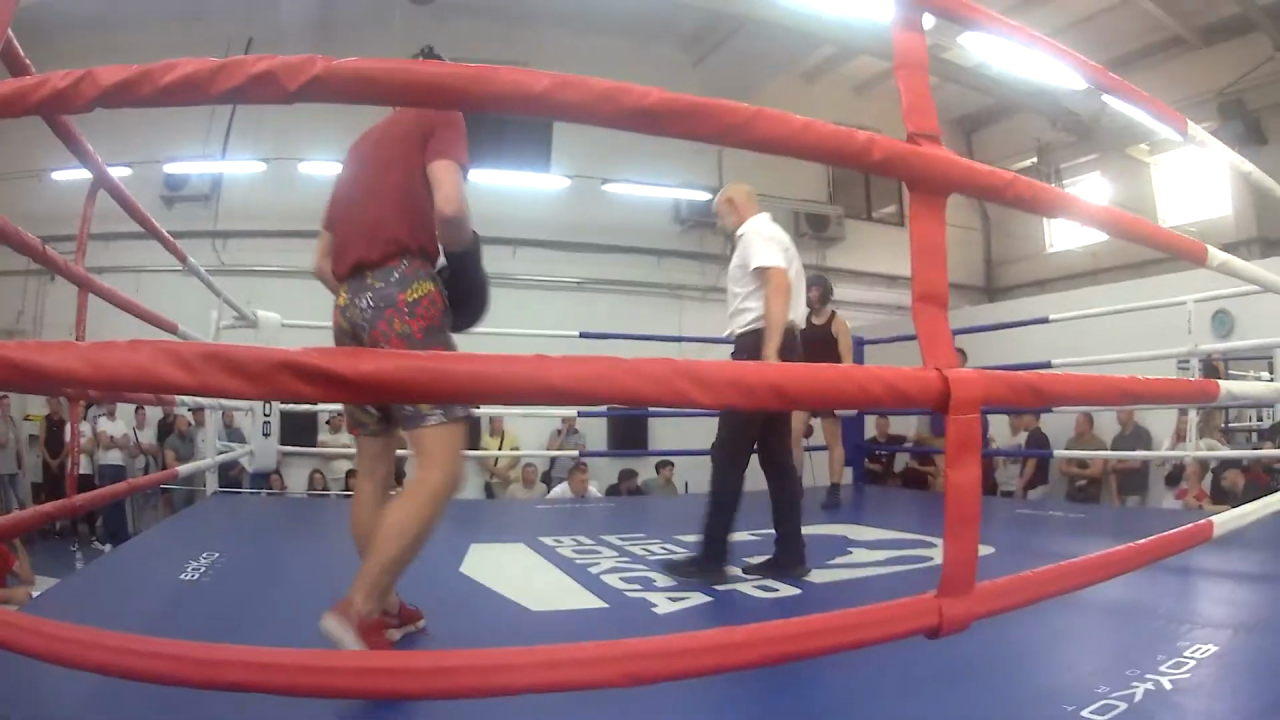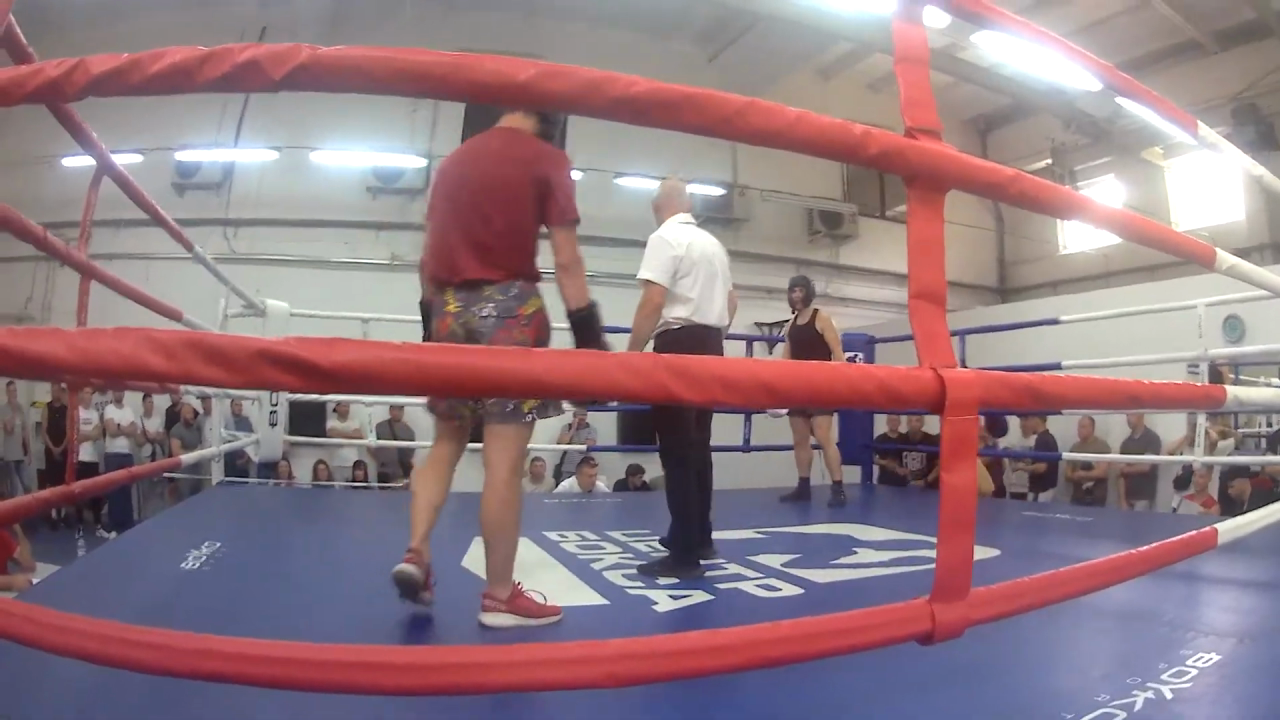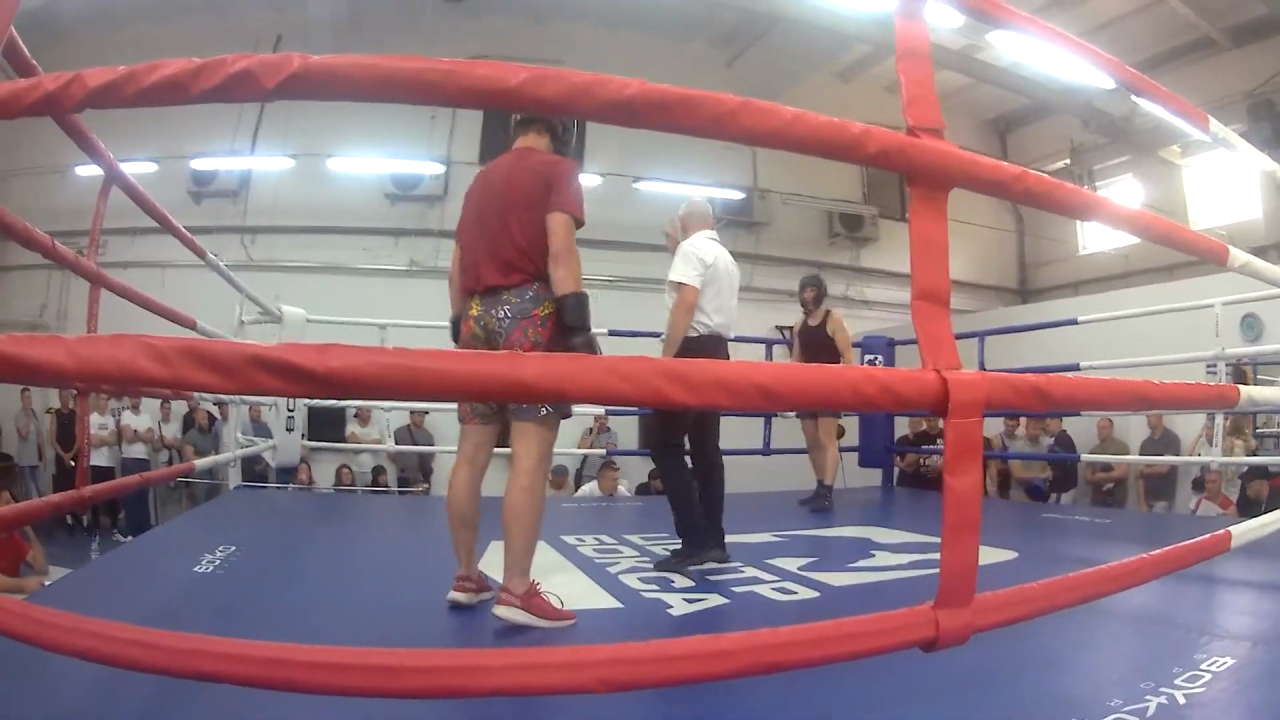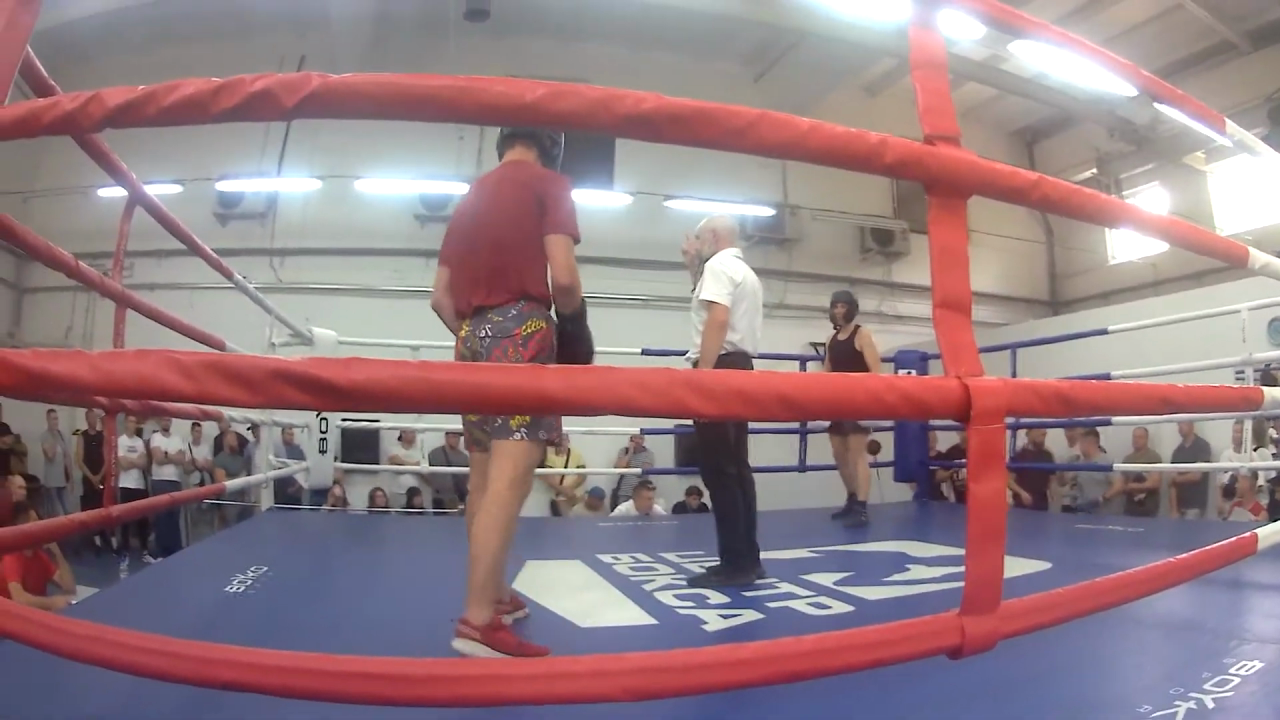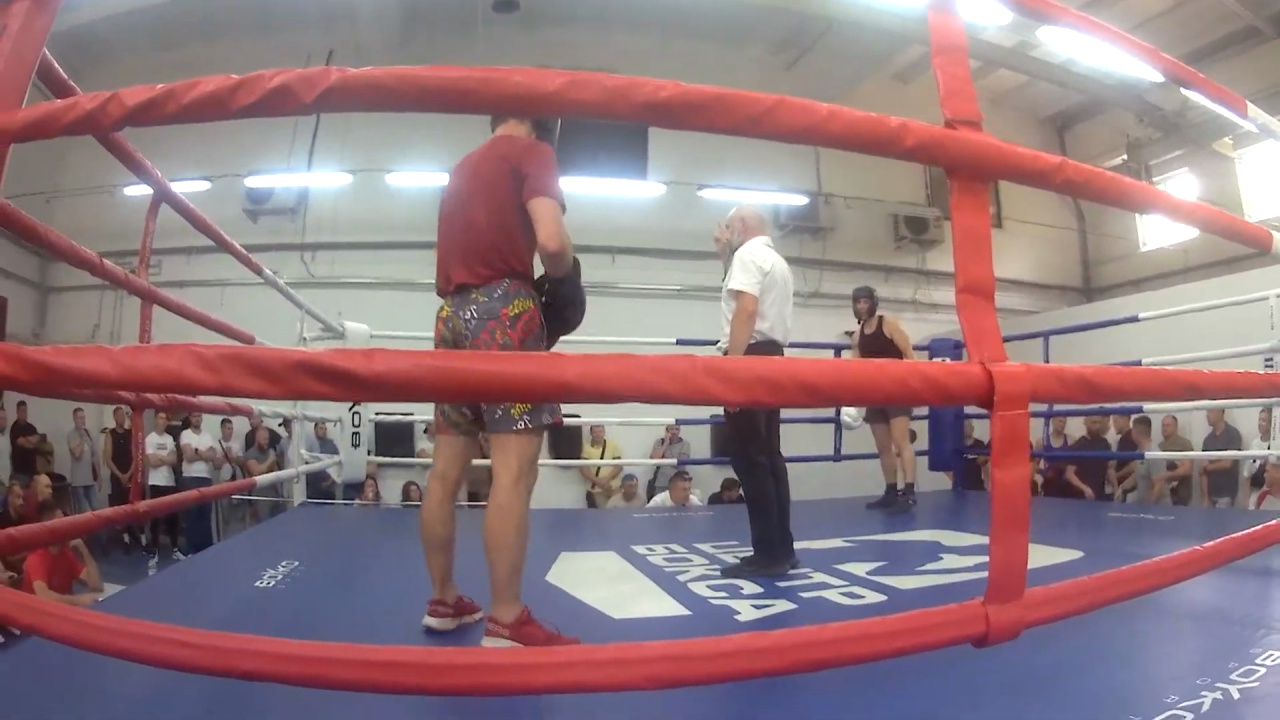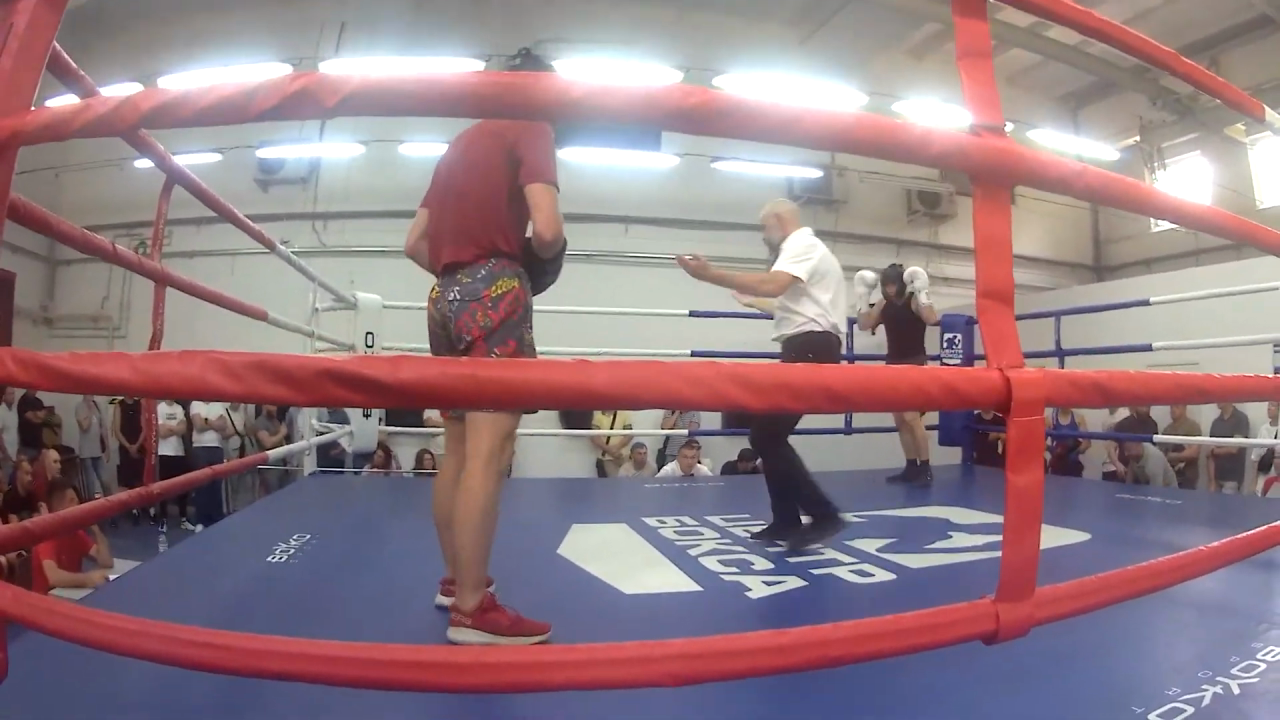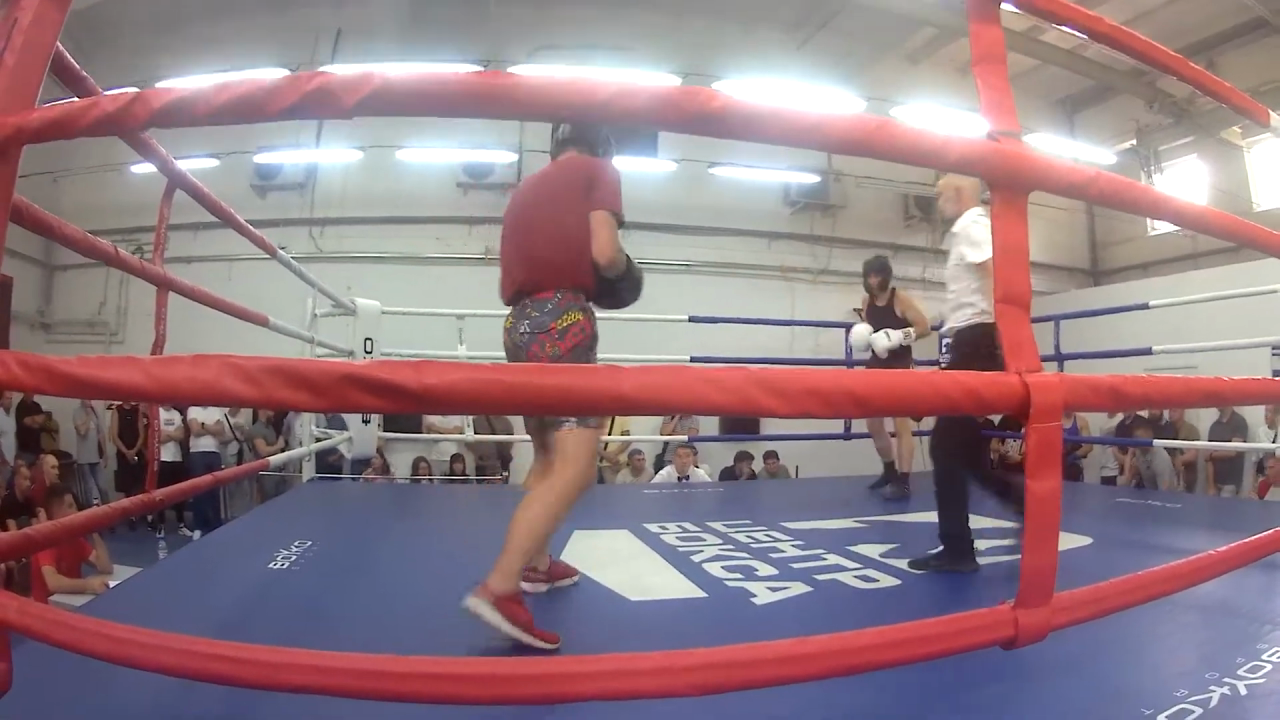
dt=0.7s
person 1, frame 1
left shoulder: (362, 145)
right shoulder: (441, 121)
left elbow: (321, 257)
right elbow: (448, 206)
right wrist: (464, 273)
left hip: (350, 300)
right hip: (406, 293)
left knee: (373, 468)
right knee: (439, 461)
left ankle: (384, 609)
right ankle: (358, 607)
person 1, frame 2
left shoulder: (453, 160)
right shoulder: (547, 158)
left elbow: (427, 257)
right elbow: (568, 262)
left wrist: (432, 321)
right wrist: (588, 335)
left hip: (450, 309)
right hip: (511, 307)
left knee: (446, 442)
right knee: (504, 460)
left ankle: (415, 552)
right ankle: (500, 595)
person 1, frame 3
left shoulder: (482, 179)
right shoulder: (556, 168)
left elbow: (457, 267)
right elbow: (560, 253)
left wrist: (461, 327)
right wrist: (578, 329)
left hip: (476, 316)
right hip: (528, 311)
left knee: (471, 455)
right knee: (530, 459)
left ankle: (466, 577)
right ankle: (516, 589)
person 1, frame 4
left shoulder: (469, 198)
right shoulder: (548, 182)
left elbow: (441, 296)
right elbow: (563, 277)
right wrist: (574, 329)
left hip: (470, 335)
right hip: (520, 330)
left knee: (484, 477)
right knee: (510, 478)
left ankle: (494, 596)
right ankle: (478, 621)
person 1, frame 5
left shoulder: (464, 168)
right shoulder: (532, 151)
right elbow: (552, 242)
right wrist: (564, 279)
left hip: (452, 315)
right hip: (503, 311)
left knee: (446, 472)
right knee: (514, 473)
left ankle: (443, 600)
right ankle: (506, 619)
person 1, frame 6
left shoulder: (459, 145)
right shoulder: (530, 130)
left elbow: (415, 244)
right elbow: (548, 231)
right wrist: (543, 257)
left hip: (445, 296)
right hip: (495, 293)
left knee: (458, 450)
right knee: (487, 455)
left ankle: (455, 579)
right ankle: (472, 608)
person 1, frame 7
left shoulder: (525, 189)
right shoulder: (597, 170)
right elbow: (606, 256)
right wrist: (617, 274)
left hip: (520, 323)
right hip: (562, 323)
left knee: (550, 456)
right knee: (573, 470)
left ankle: (539, 566)
right ankle: (498, 588)
person 2, frame 1
left shoulder: (758, 234)
right shoulder: (773, 236)
left elbow: (779, 289)
left wrist: (769, 355)
left hip: (761, 348)
right hip: (781, 352)
left knee: (729, 453)
right knee: (777, 456)
left ankle: (711, 558)
right ankle: (790, 555)
person 2, frame 2
left shoulder: (664, 238)
right shoulder: (713, 243)
left elbow: (653, 301)
right elbow: (731, 302)
left wrist: (630, 355)
left hip: (678, 345)
right hip: (710, 345)
left knee: (678, 451)
right knee: (697, 445)
left ankle: (684, 554)
right ankle: (696, 538)
person 2, frame 3
left shoulder: (692, 248)
right shoulder: (726, 258)
left elbow: (686, 302)
left wrist: (666, 357)
left hip: (692, 351)
right hip: (716, 352)
left knee: (667, 446)
right knee: (705, 449)
left ankle: (697, 540)
right ankle: (711, 539)
person 2, frame 4
left shoulder: (719, 265)
right shoulder: (746, 272)
left elbow: (717, 320)
right wrist: (694, 267)
left hip: (720, 369)
right hip: (740, 368)
left knee: (719, 468)
right knee: (736, 466)
left ankle: (735, 562)
right ankle: (747, 558)
person 2, frame 5
left shoulder: (748, 254)
right shoulder: (777, 261)
left elbow: (745, 311)
right wrist: (726, 254)
left hip: (750, 359)
right hip: (771, 358)
left knee: (749, 459)
right knee: (768, 457)
left ankle: (768, 553)
right ankle: (780, 548)
person 2, frame 6
left shoulder: (800, 246)
right shoulder: (809, 249)
left elbow: (772, 283)
left wrist: (712, 275)
right wrist: (754, 303)
left hip: (809, 351)
right hip: (812, 351)
left knee: (766, 435)
right knee: (771, 435)
left ankle: (822, 514)
right ankle: (787, 521)
person 2, frame 7
left shoulder: (972, 228)
right shoulder: (976, 230)
left hip: (977, 343)
right hip: (978, 344)
left knee: (946, 447)
right knee: (963, 447)
left ankle: (956, 551)
right ankle: (1025, 505)
person 3, frame 1
left shoulder: (838, 322)
right shoulder: (801, 320)
left elbow: (847, 359)
left knee: (833, 440)
right knee: (793, 435)
left ankle: (834, 491)
person 3, frame 2
left shoulder: (822, 319)
right shoulder: (791, 325)
left elbow: (837, 353)
right elbow: (787, 358)
left knee: (824, 438)
right knee: (800, 440)
left ankle: (838, 489)
right ankle: (803, 487)
person 3, frame 3
left shoulder: (834, 320)
right shoulder: (799, 325)
left elbow: (847, 355)
left knee: (827, 440)
right knee: (812, 443)
left ankle: (827, 494)
right ankle: (820, 487)
person 3, frame 4
left shoulder: (862, 335)
right shoulder: (832, 340)
left elbow: (875, 369)
left knee: (858, 457)
right knee: (840, 456)
left ankle: (861, 509)
right ankle: (852, 501)
person 3, frame 5
left shoulder: (889, 324)
right shoulder: (857, 336)
left elbow: (908, 353)
left knee: (901, 441)
right knee: (883, 447)
left ankle: (909, 492)
right ankle: (891, 493)
person 3, frame 6
left shoulder: (914, 301)
right shoulder: (885, 304)
left elbow: (932, 319)
right elbow: (865, 325)
left wrist: (922, 292)
right wrist: (862, 297)
left hip: (914, 363)
right hip: (893, 363)
left knee: (911, 417)
right knee: (900, 421)
left ankle: (925, 468)
right ankle: (912, 467)
person 3, frame 7
left shoulder: (901, 299)
right shoulder: (867, 302)
left elbow: (925, 327)
left wrist: (899, 336)
right wrist: (862, 331)
left hip: (899, 365)
right hip: (877, 364)
left knee: (901, 425)
right knee: (873, 424)
left ankle: (903, 481)
right ankle: (890, 470)
